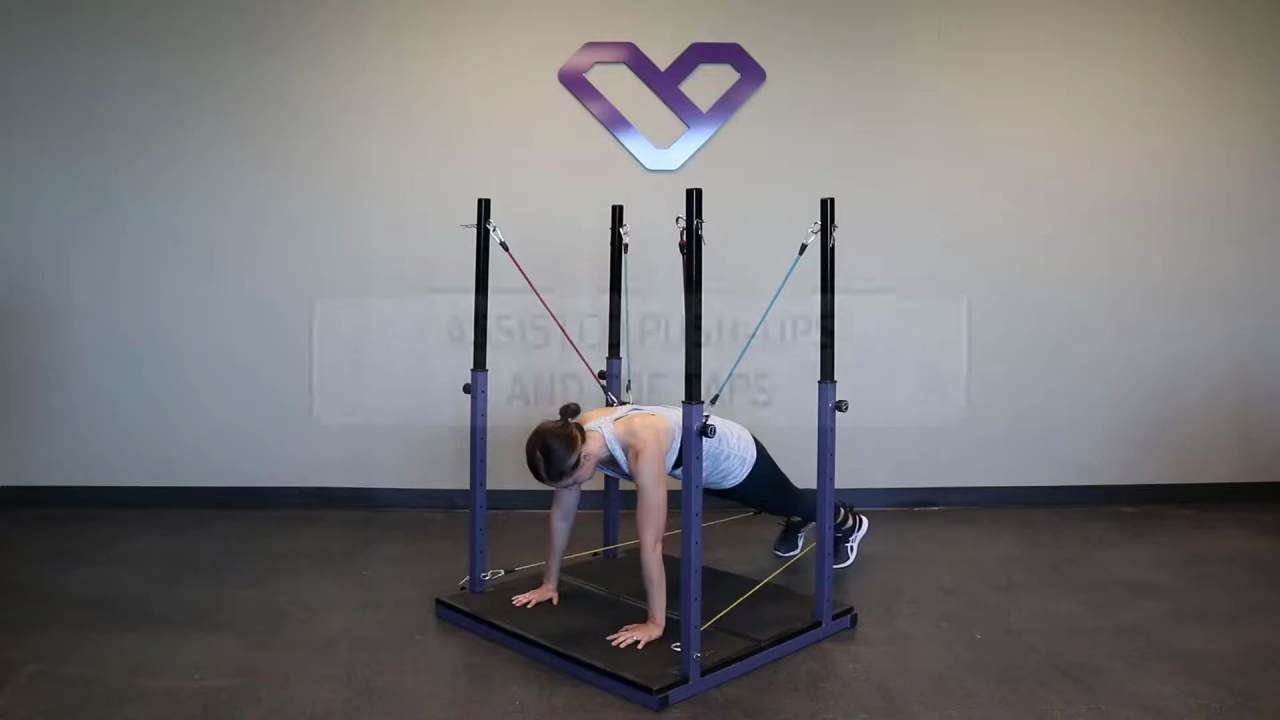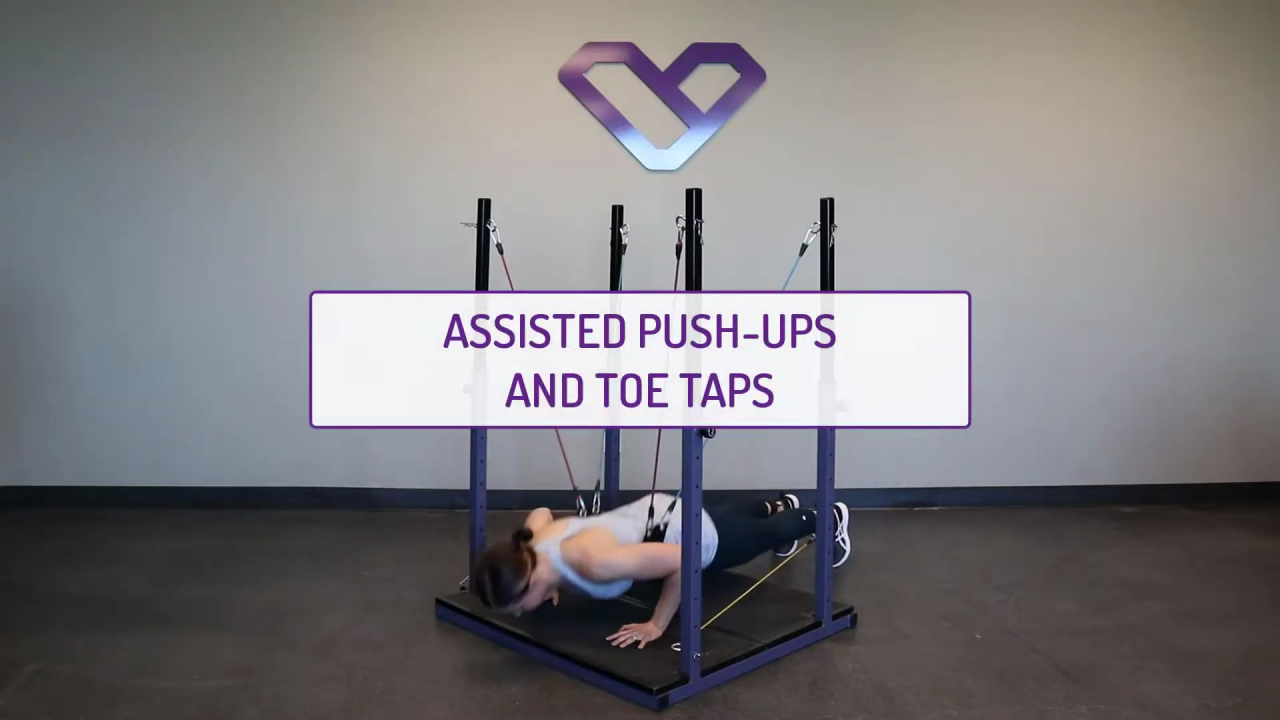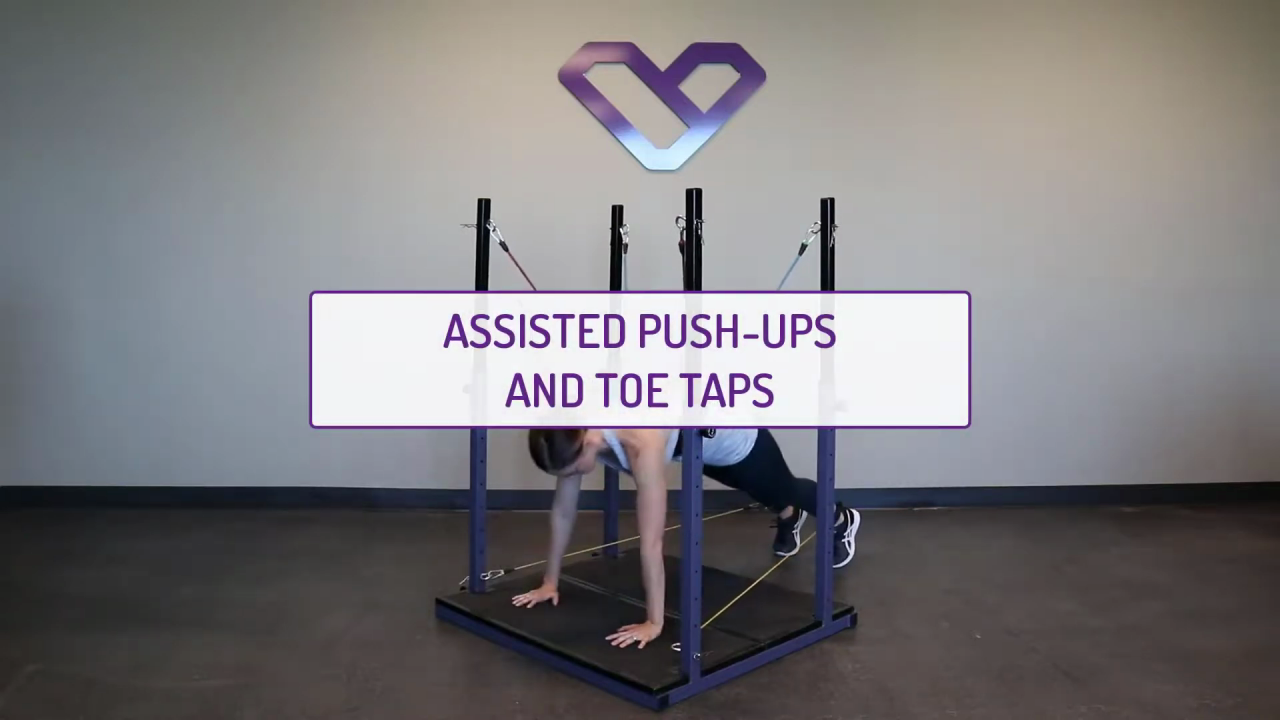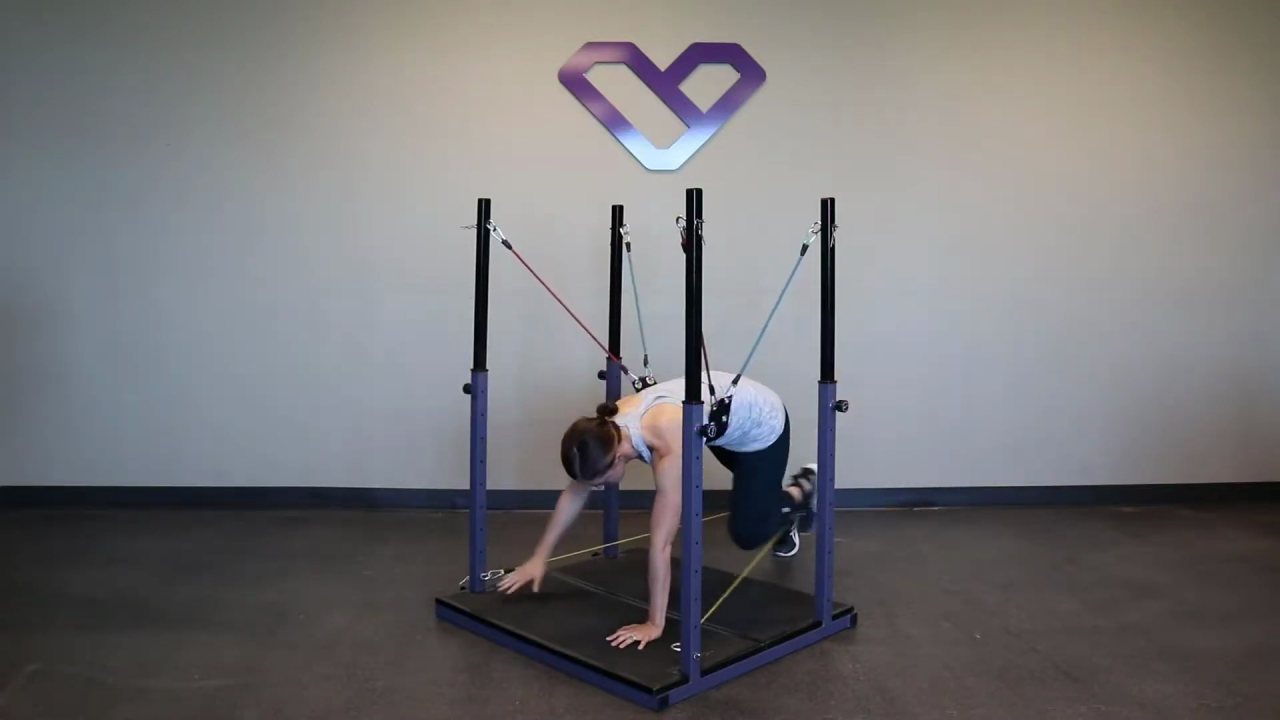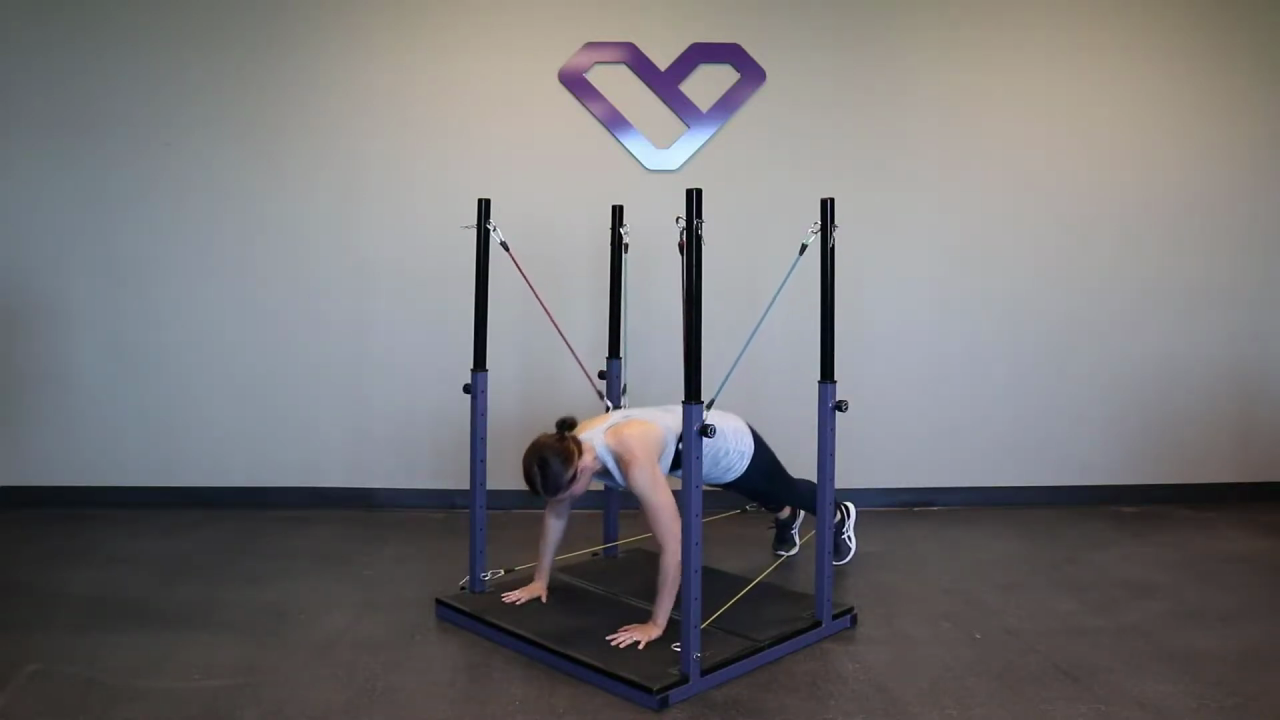
dt=1s
person 1, frame 1
left shoulder: (641, 449)
right shoulder: (574, 439)
left elbow: (650, 542)
right elbow: (561, 515)
left wrist: (655, 623)
right wrist: (549, 583)
left hip: (730, 454)
left knee: (787, 500)
left ankle: (847, 522)
right ankle: (797, 524)
person 1, frame 2
left shoulder: (590, 561)
right shoulder: (531, 547)
left elbow: (681, 560)
right elbow: (540, 512)
left wrist: (655, 626)
right wrist: (550, 587)
right hip: (650, 518)
left knee: (766, 533)
right knee: (745, 520)
left ankle: (831, 518)
right ankle: (778, 505)
person 1, frame 3
left shoulder: (639, 443)
right shoulder: (576, 437)
left elbow: (651, 540)
right elbow: (562, 511)
left wrist: (654, 622)
right wrist: (550, 582)
left hip: (731, 435)
left knee: (784, 488)
right knee: (764, 491)
left ankle: (842, 520)
right ankle: (789, 516)
person 1, frame 4
left shoulder: (668, 446)
right shoulder: (605, 428)
left elbow: (661, 544)
right elbow: (573, 495)
left wrist: (654, 624)
right wrist: (538, 557)
left hip: (759, 420)
left knee: (749, 534)
right knee: (751, 477)
left ankle: (805, 487)
right ankle: (777, 506)
person 1, frame 5
left shoulder: (634, 458)
right shoulder: (570, 450)
left elbow: (674, 545)
right elbow: (555, 515)
left wrist: (656, 624)
right wrist: (540, 580)
left hip: (729, 447)
left knee: (785, 490)
right knee: (763, 495)
left ankle: (839, 517)
right ankle: (787, 517)
